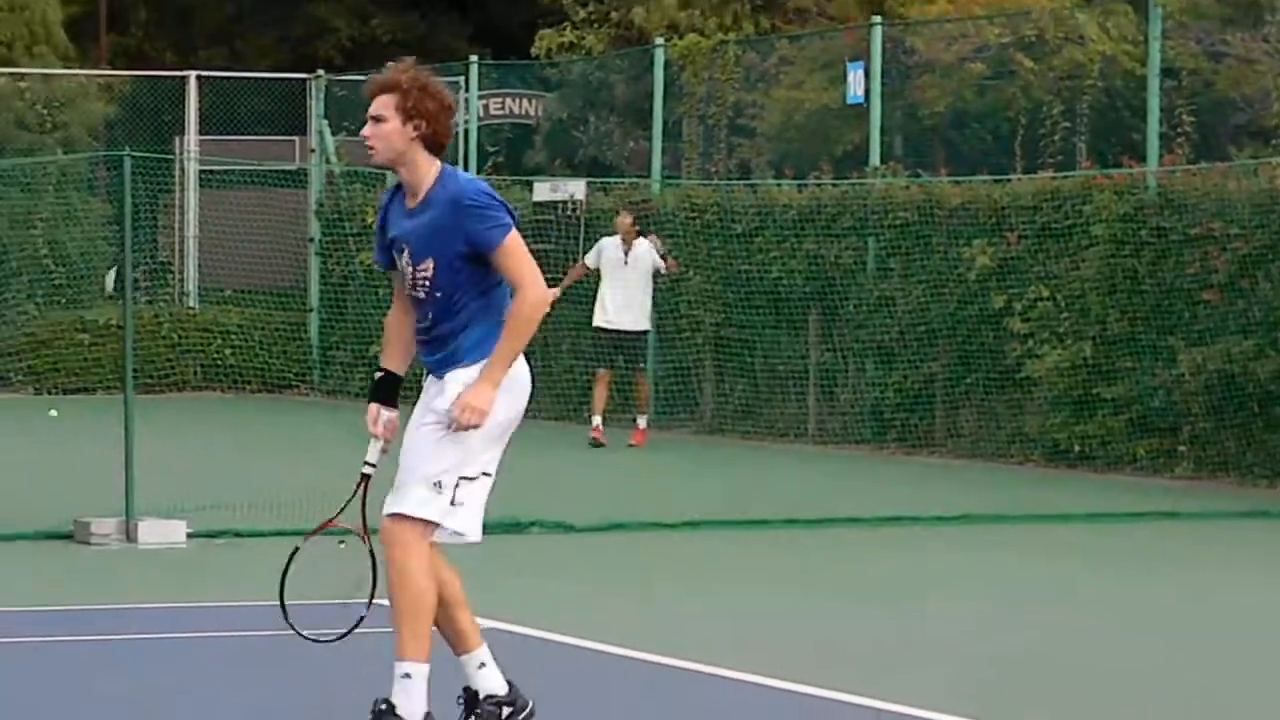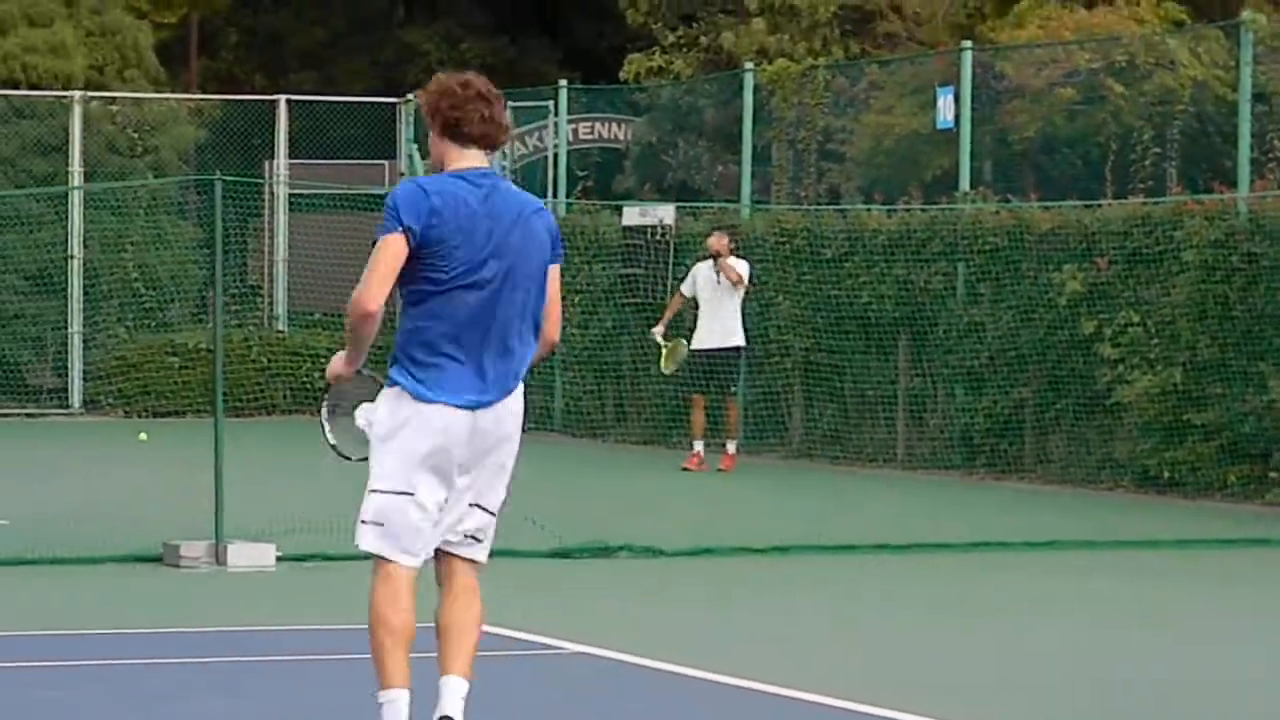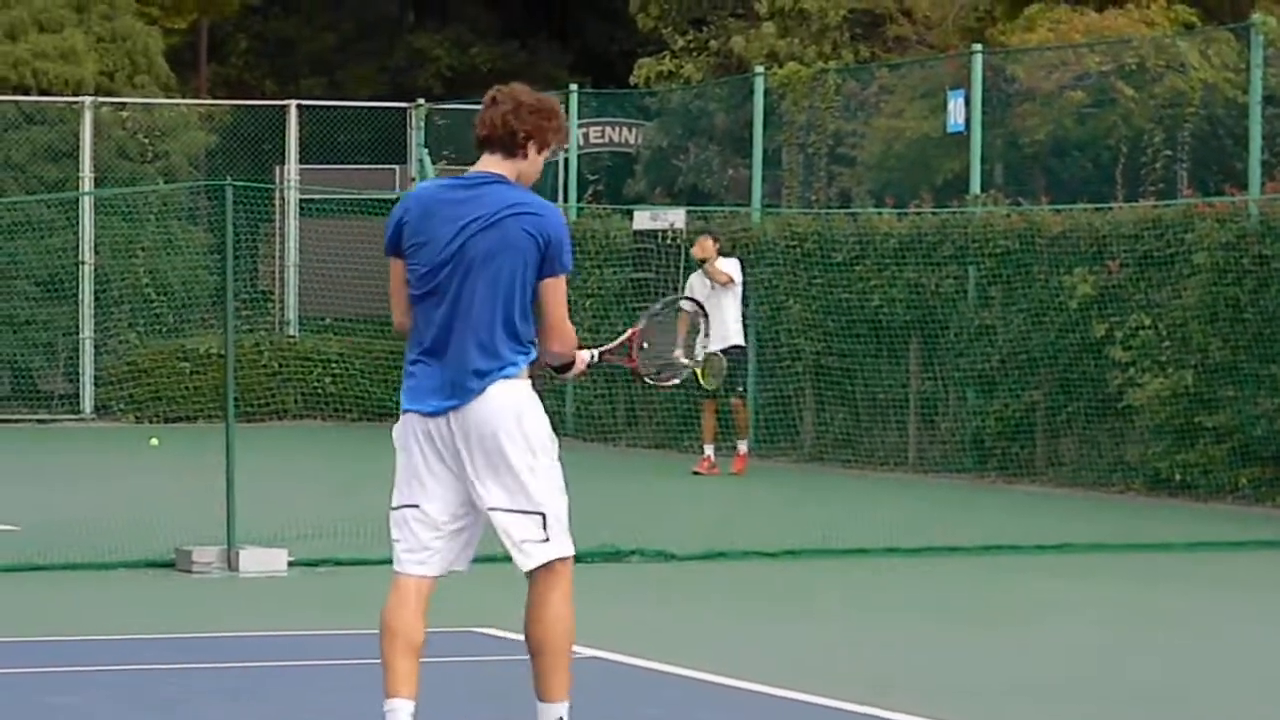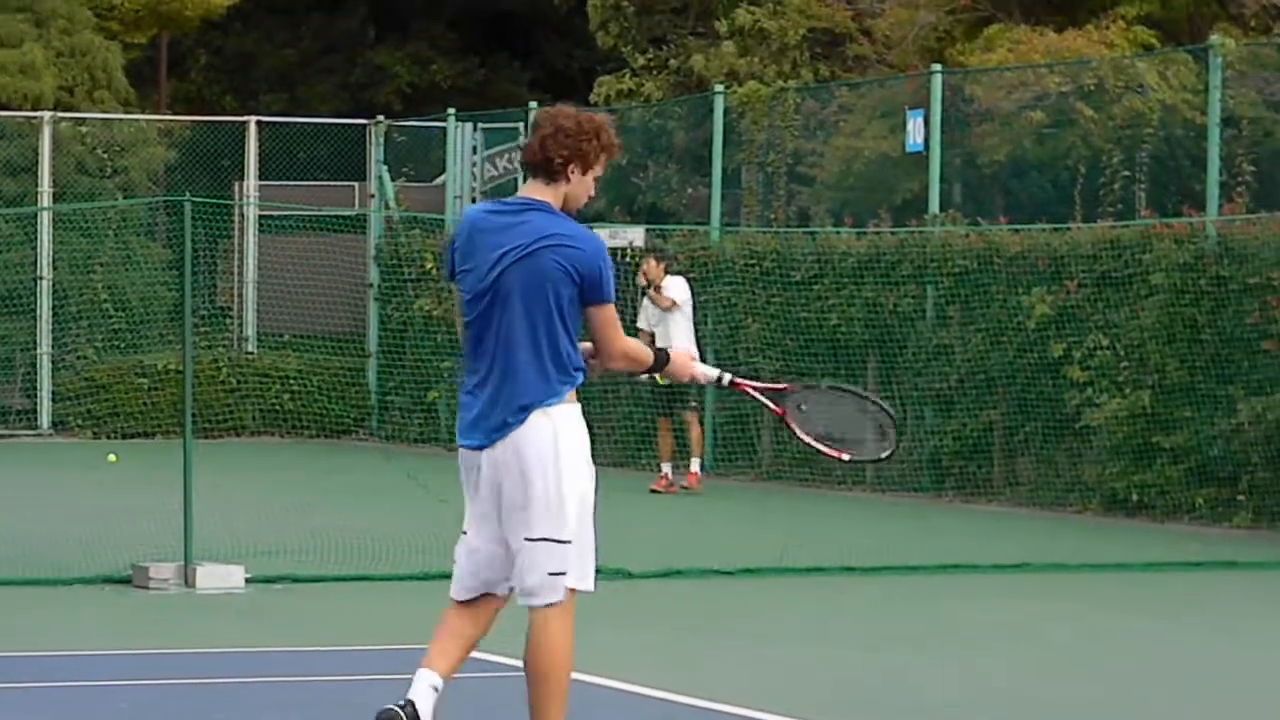
dt=0.4s
person 1, frame 1
left shoulder: (468, 198)
right shoulder: (394, 207)
left elbow: (533, 291)
left wrist: (489, 381)
right wrist: (384, 390)
left hip: (479, 380)
right hip: (451, 384)
left knee: (406, 532)
right knee: (416, 547)
person 1, frame 2
left shoulder: (416, 198)
right shoulder: (537, 215)
left elbow: (368, 301)
right elbow: (549, 331)
left wrist: (352, 359)
left hip: (420, 403)
right hip: (499, 411)
left knee: (394, 565)
right knee: (458, 565)
person 1, frame 3
left shoulder: (415, 204)
right shoulder: (542, 220)
left elbow: (404, 317)
right elbow: (554, 340)
right wrist: (571, 360)
left hip: (425, 407)
right hip: (499, 403)
left knee: (412, 575)
right knee: (550, 569)
person 1, frame 4
left shoulder: (469, 227)
right shoulder: (580, 248)
right elbow: (612, 351)
right wrist: (662, 360)
left hip: (479, 429)
right hip: (543, 429)
left knee: (477, 590)
right knee: (552, 599)
person 2, frame 1
left shoulder: (651, 248)
right shoulder: (605, 245)
left elbow: (671, 269)
right elbow: (583, 266)
left wrist: (663, 253)
right wrist: (560, 288)
left hip: (637, 324)
right hip: (607, 322)
left knee: (640, 375)
right knee: (602, 374)
left ankle: (641, 427)
right ankle: (596, 427)
person 2, frame 2
left shoulder: (741, 265)
right shoulder: (699, 269)
left elbow: (735, 279)
right elbow: (681, 296)
left wrist: (717, 255)
right wrist: (663, 323)
left hip: (728, 344)
right hip: (701, 344)
left knee: (730, 398)
right knee: (697, 399)
left ankle: (731, 452)
right ankle: (697, 453)
person 2, frame 3
left shoulder: (731, 263)
right shoulder: (694, 279)
left elbow: (722, 279)
left wrist: (703, 261)
left hip: (731, 344)
right hip: (707, 348)
left knee: (736, 399)
right knee: (708, 403)
left ankle: (742, 451)
right ankle: (708, 457)
person 2, frame 4
left shoulder: (677, 283)
right shoulder: (648, 297)
left elbow: (666, 304)
right elbow: (645, 333)
left wrist: (645, 287)
left knee: (689, 415)
right knee: (663, 422)
left ankle: (694, 472)
right ankle: (666, 475)
